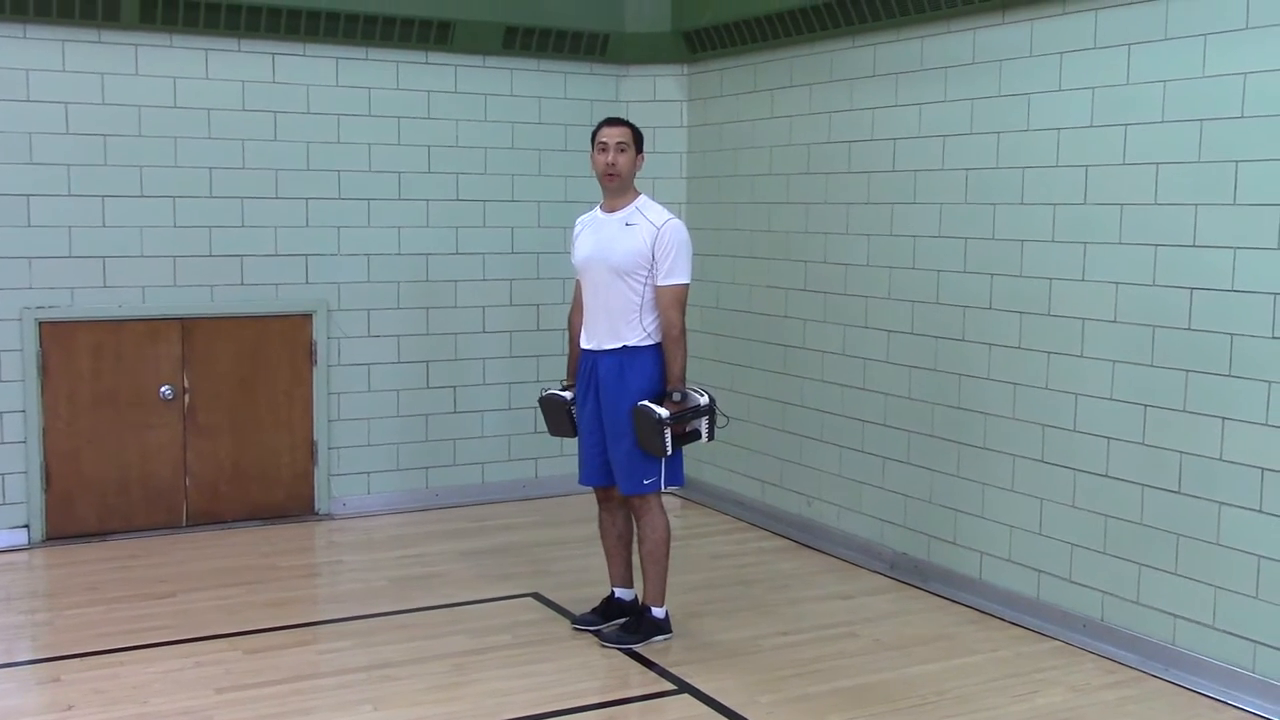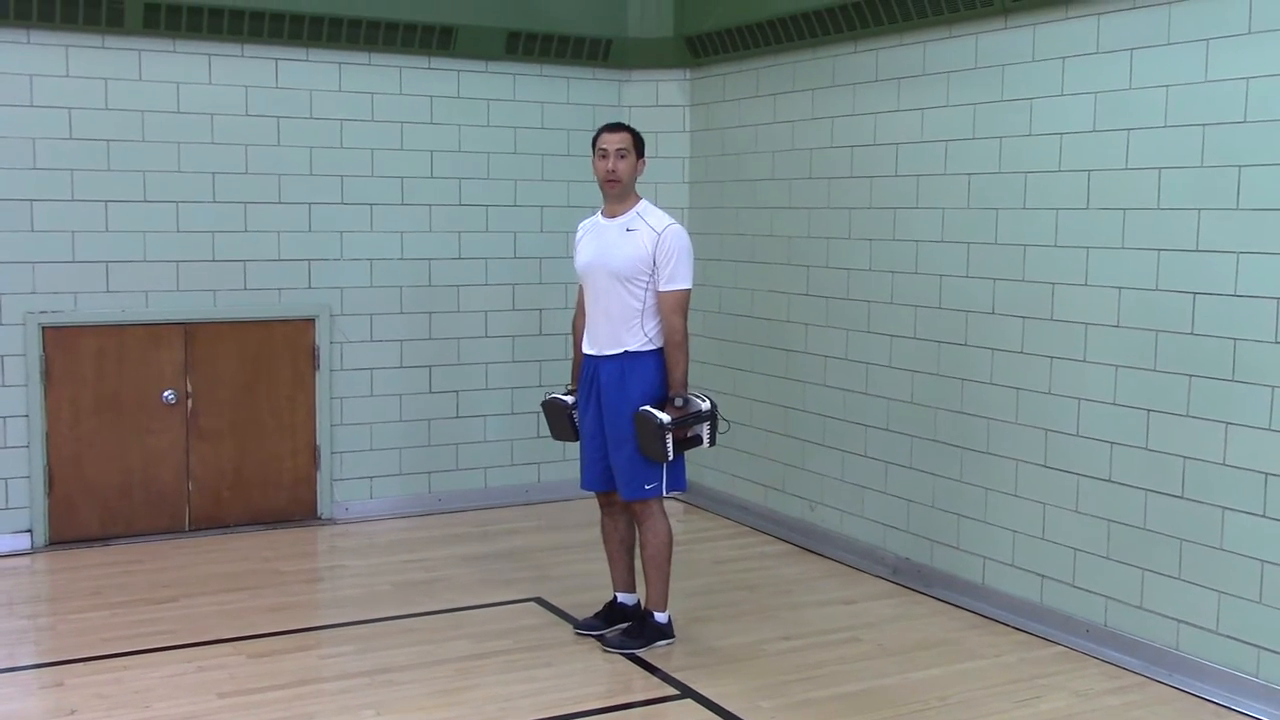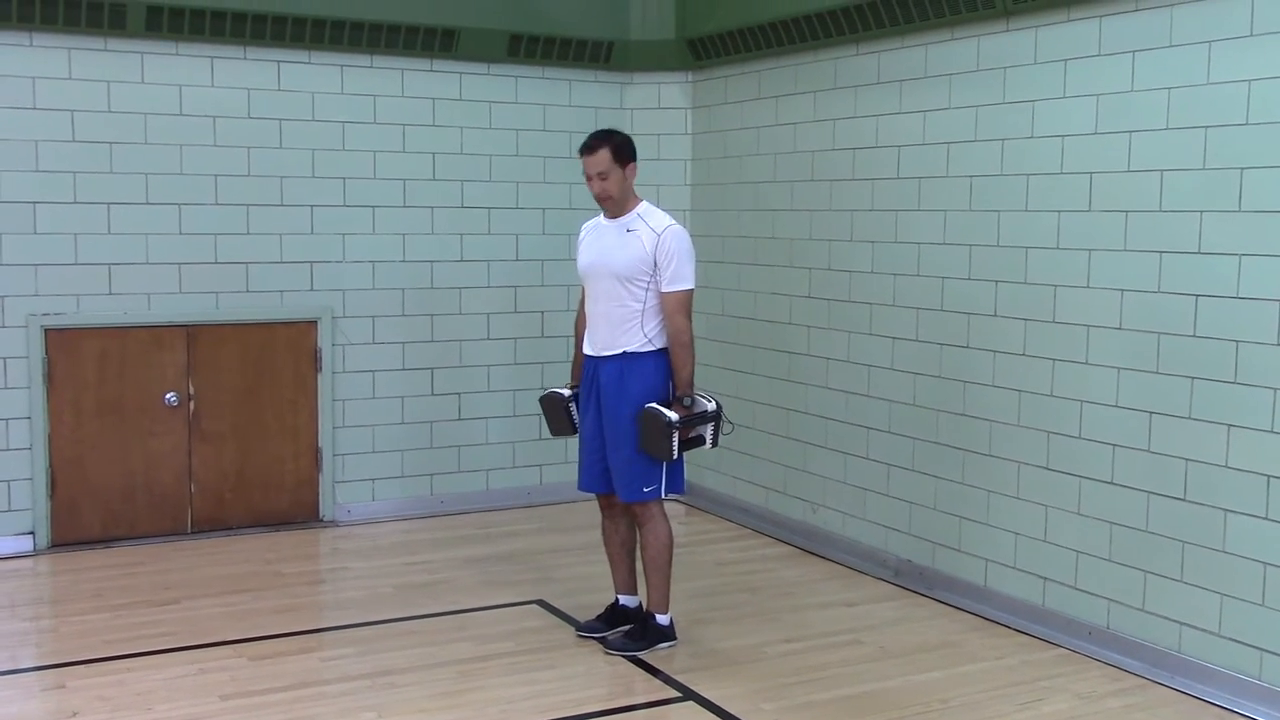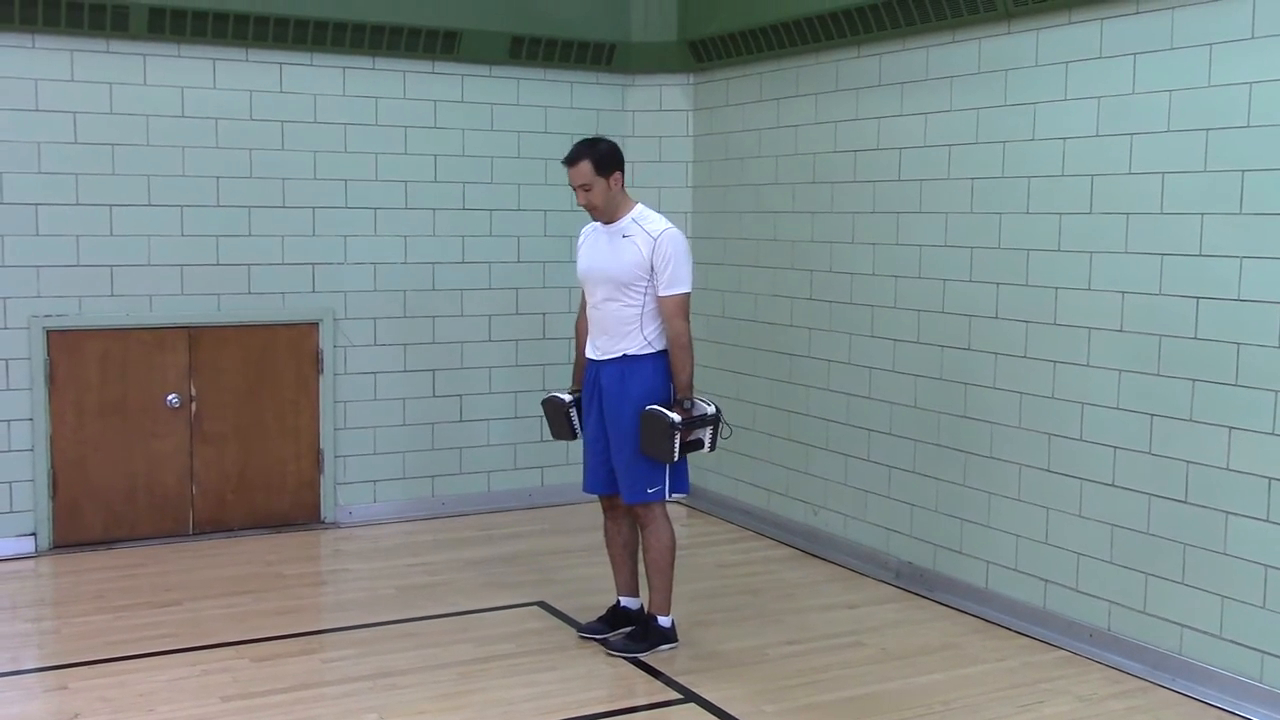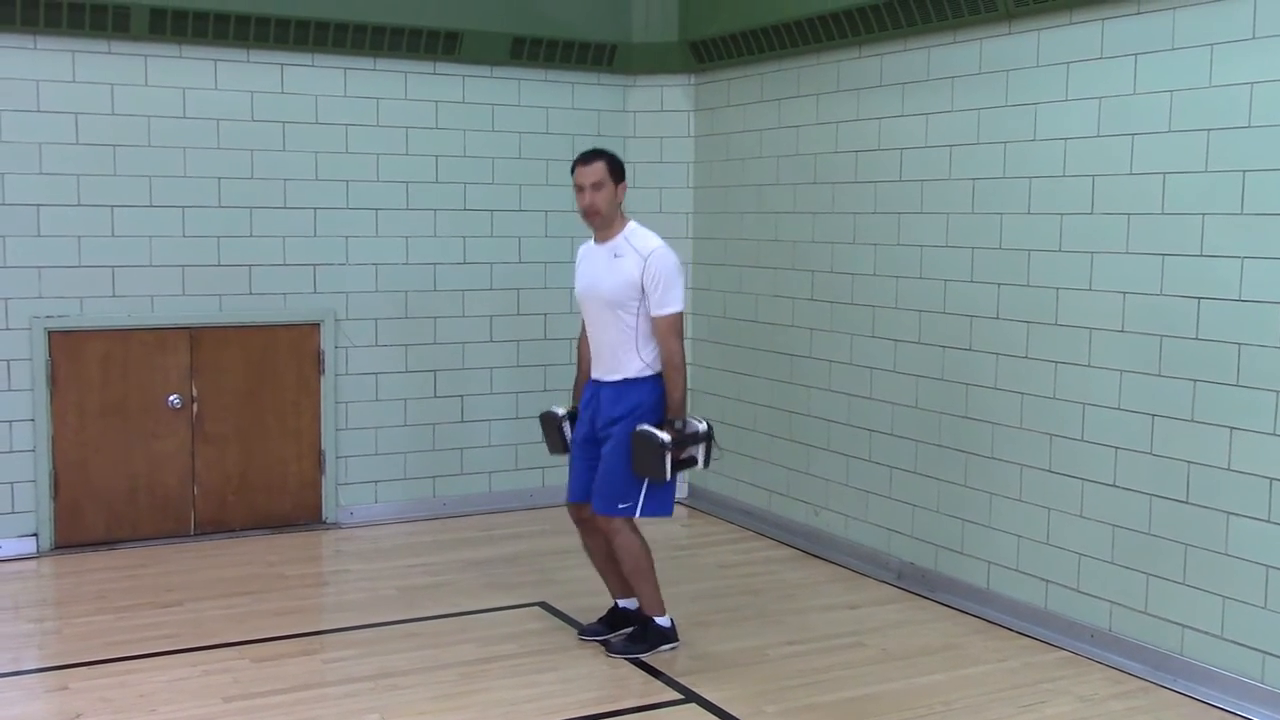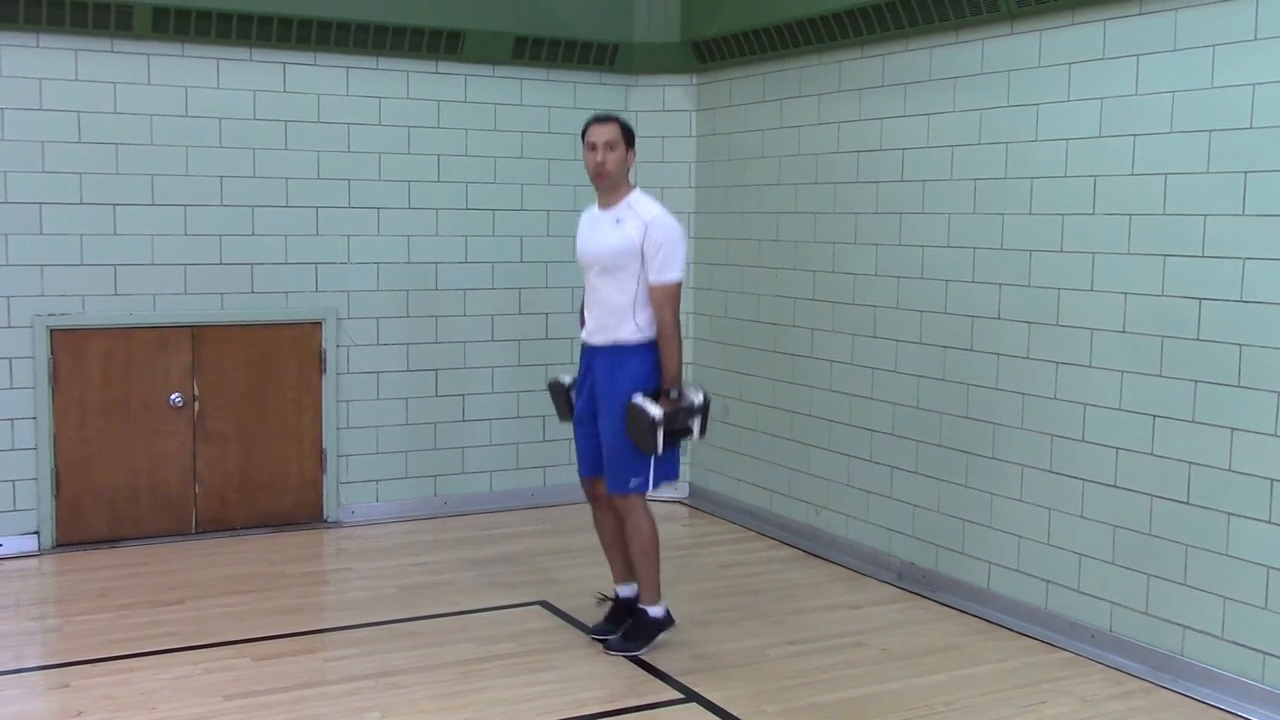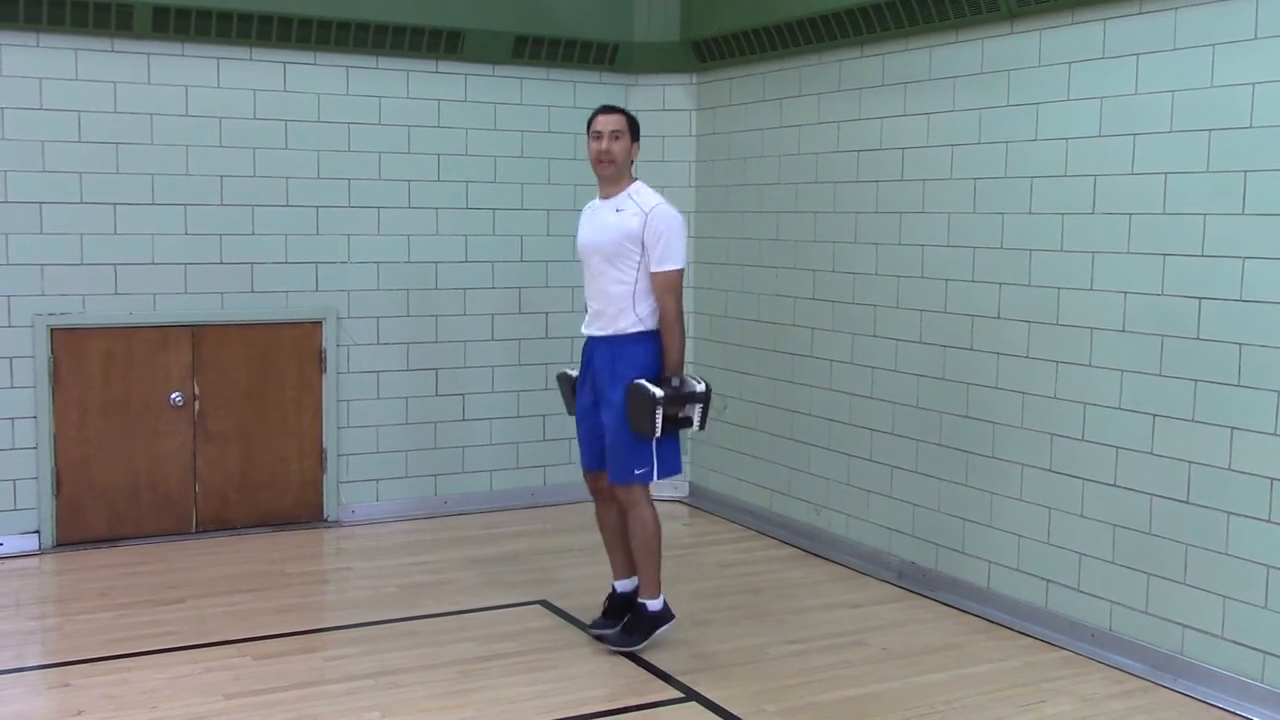
dt=0.3s
person 1, frame 1
left shoulder: (662, 227)
right shoulder: (584, 227)
left elbow: (672, 320)
left wrist: (674, 393)
right wrist: (572, 376)
left hip: (637, 368)
right hip: (593, 368)
left knee: (642, 495)
right knee: (606, 492)
left ankle: (654, 612)
right ankle: (621, 597)
person 1, frame 2
left shoulder: (663, 232)
right shoulder: (585, 232)
left elbow: (674, 325)
left wrist: (676, 399)
right wrist: (576, 381)
left hip: (639, 374)
right hip: (596, 375)
left knee: (644, 501)
right knee: (609, 497)
left ankle: (657, 618)
right ankle: (623, 602)
person 1, frame 3
left shoulder: (664, 233)
right shoulder: (589, 232)
left elbow: (678, 323)
left wrist: (683, 397)
right wrist: (575, 377)
left hip: (639, 374)
right hip: (596, 374)
left knee: (644, 503)
right knee: (609, 499)
left ankle: (658, 619)
right ankle: (625, 604)
person 1, frame 4
left shoulder: (661, 237)
right shoulder: (588, 237)
left elbow: (677, 327)
left wrist: (683, 401)
right wrist: (578, 383)
left hip: (642, 377)
right hip: (600, 377)
left knee: (646, 504)
right knee: (612, 501)
left ankle: (660, 622)
right ankle: (627, 606)
person 1, frame 5
left shoulder: (652, 255)
right shoulder: (586, 254)
left elbow: (671, 346)
left wrist: (676, 422)
right wrist: (578, 400)
left hip: (638, 398)
right hip: (599, 395)
left knee: (612, 518)
right knee: (583, 512)
left ankle: (658, 622)
right ankle: (626, 606)
person 1, frame 6
left shoulder: (653, 222)
right shoulder: (587, 220)
left elbow: (667, 314)
left wrist: (670, 392)
left hip: (634, 367)
right hip: (594, 364)
left knee: (626, 494)
right knee: (597, 487)
left ankle: (653, 612)
right ankle: (627, 596)
person 1, frame 7
left shoulder: (654, 211)
right shoulder: (590, 212)
left elbow: (669, 304)
left wrist: (671, 380)
left hip: (635, 356)
right hip: (595, 354)
left knee: (629, 488)
right knee: (600, 482)
left ankle: (652, 605)
right ankle: (624, 591)
